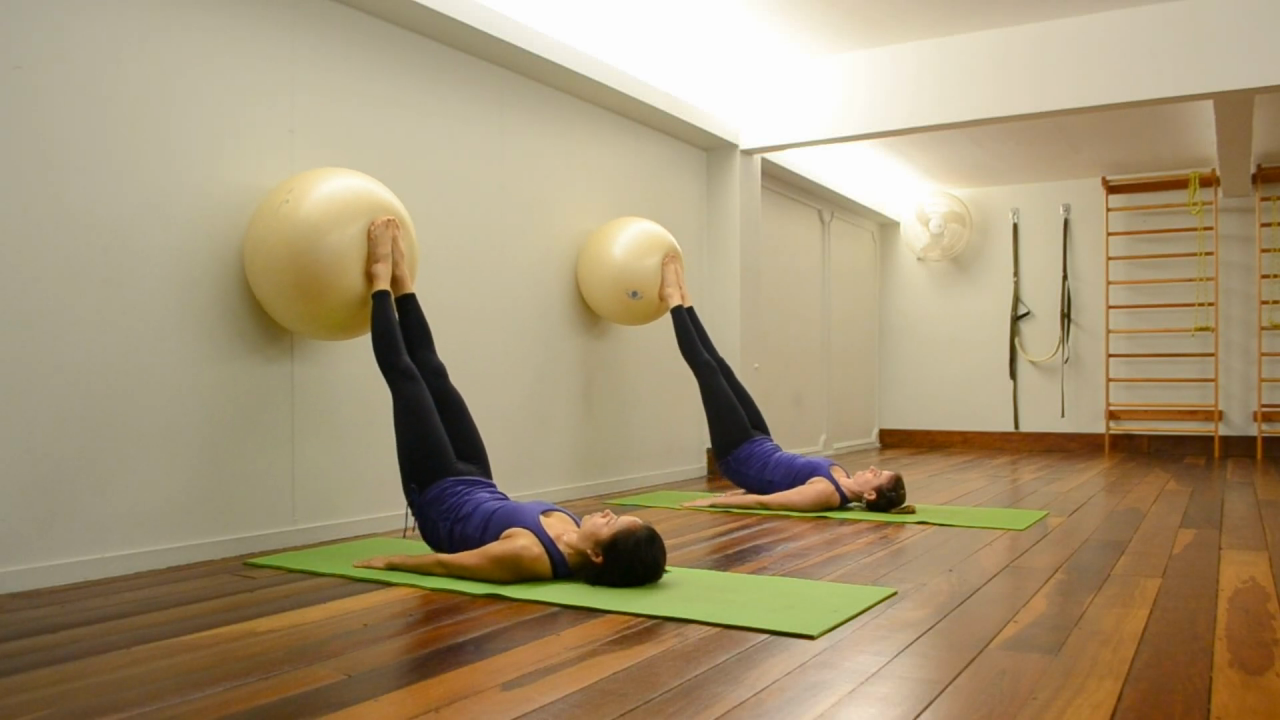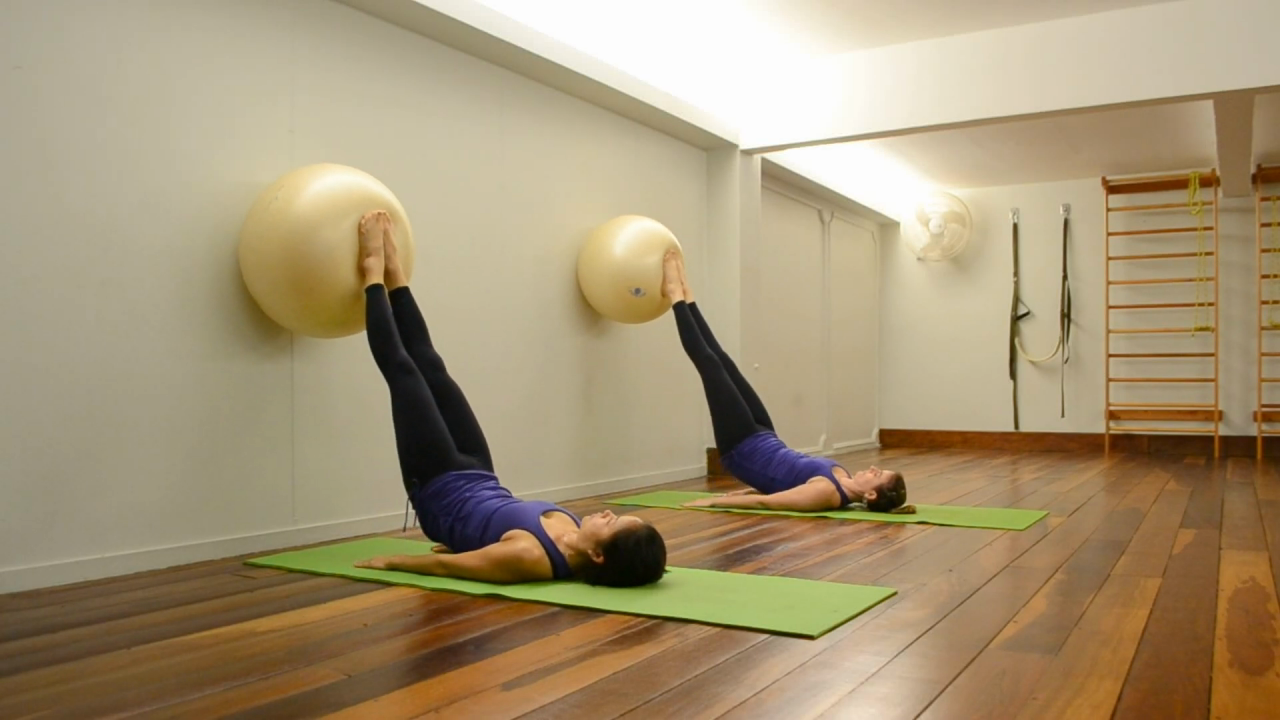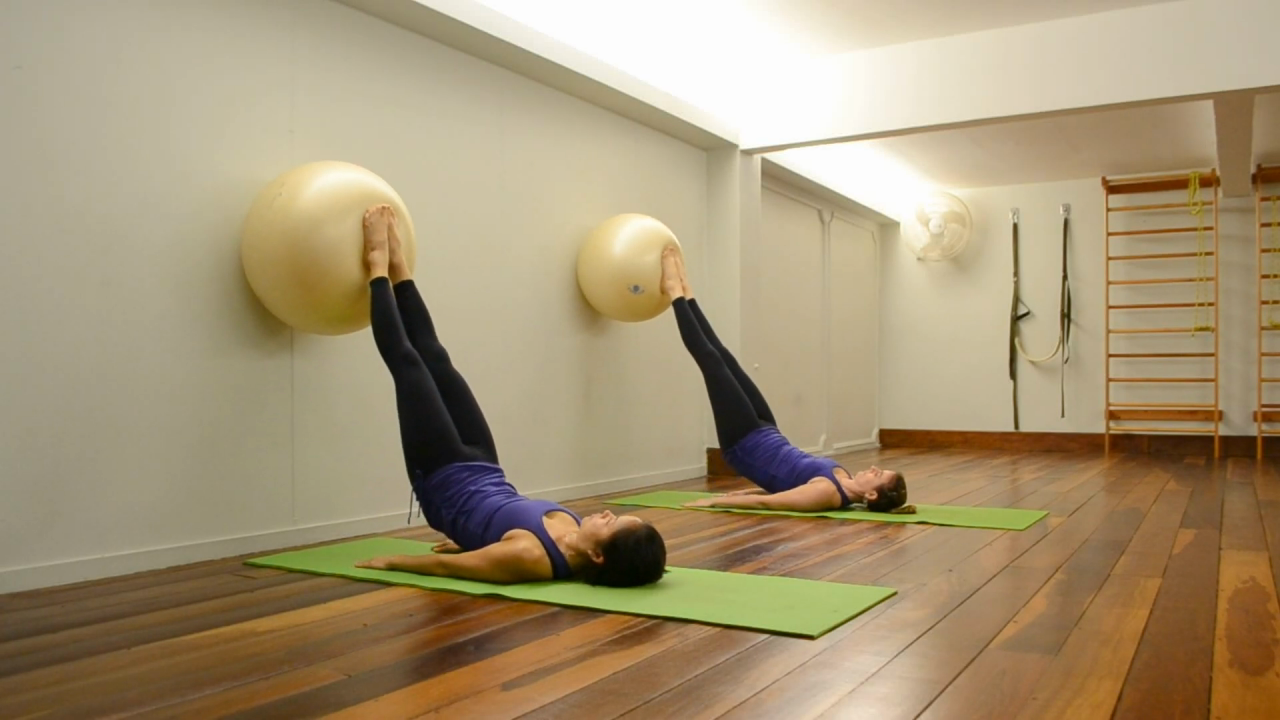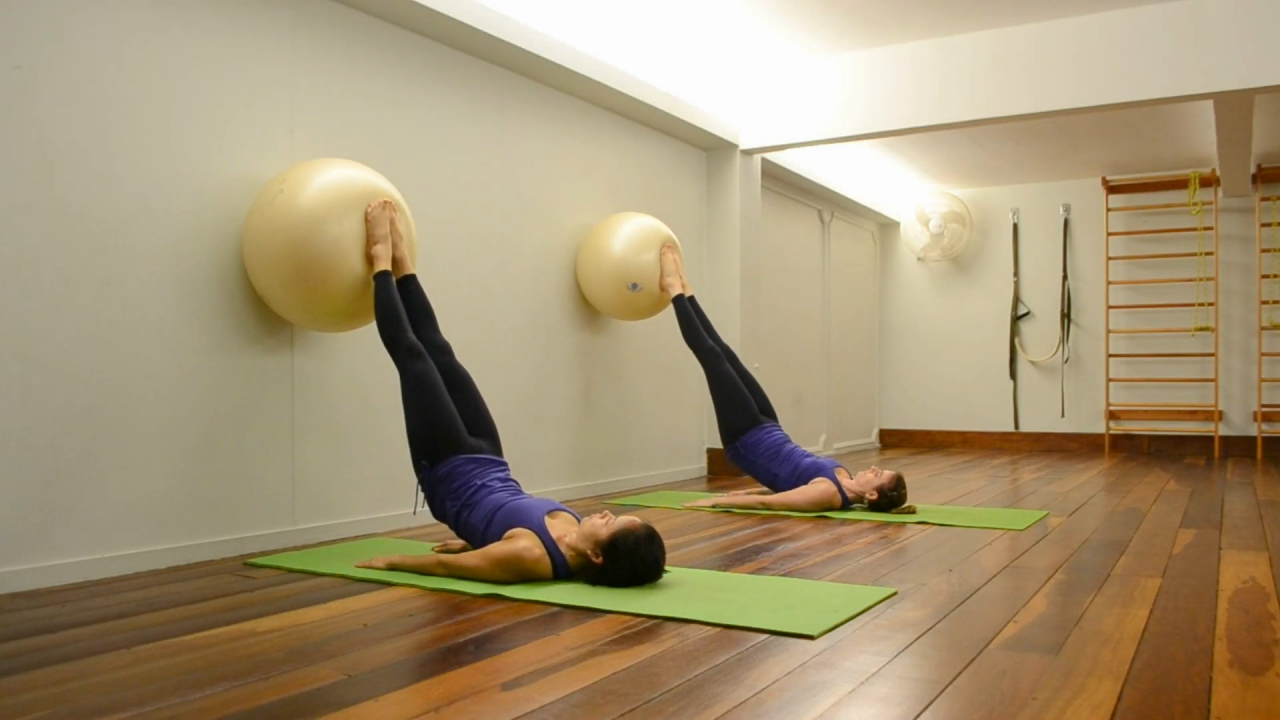
dt=0.5s
person 1, frame 1
left shoulder: (529, 556)
right shoulder: (573, 539)
left elbow: (443, 564)
left hip: (441, 497)
right hip: (474, 490)
left knee: (405, 376)
right knee: (433, 375)
left ankle: (382, 277)
right ankle: (398, 277)
person 1, frame 2
left shoulder: (530, 558)
right shoulder: (573, 538)
left elbow: (443, 565)
left hip: (442, 493)
right hip: (477, 483)
left knee: (403, 371)
right knee: (430, 368)
left ankle: (374, 272)
right ankle: (390, 272)
person 1, frame 3
left shoulder: (531, 558)
right shoulder: (574, 538)
left elbow: (443, 566)
left hip: (446, 482)
right hip: (481, 477)
left knee: (407, 361)
right knee: (434, 360)
left ankle: (379, 263)
right ankle: (394, 264)
person 1, frame 4
left shoulder: (531, 558)
right shoulder: (575, 539)
left elbow: (444, 567)
left hip: (451, 474)
right hip: (483, 467)
left knee: (412, 355)
right knee: (438, 355)
left ankle: (382, 261)
right ankle: (397, 259)
person 2, frame 1
left shoulder: (828, 494)
right shoulder: (841, 479)
left elbow: (763, 502)
left hip: (740, 455)
right hip: (759, 448)
left knee: (706, 368)
right knee: (720, 368)
left ankle: (674, 298)
right ankle: (682, 300)
person 2, frame 2
left shoulder: (828, 493)
right shoulder: (843, 481)
left elbow: (764, 502)
left hip: (743, 449)
right hip: (761, 443)
left knee: (710, 363)
right knee: (721, 362)
left ankle: (676, 295)
right ankle: (684, 297)
person 2, frame 3
left shoulder: (829, 494)
right shoulder: (843, 482)
left elbow: (765, 503)
left hip: (746, 444)
right hip: (764, 437)
left knee: (711, 359)
right knee: (724, 358)
left ankle: (675, 292)
right ankle: (684, 293)
person 2, frame 4
left shoulder: (830, 495)
right shoulder: (844, 482)
left elbow: (766, 503)
left hip: (747, 440)
right hip: (764, 433)
left knee: (712, 356)
right knee: (724, 356)
left ankle: (675, 290)
right ankle: (683, 290)
